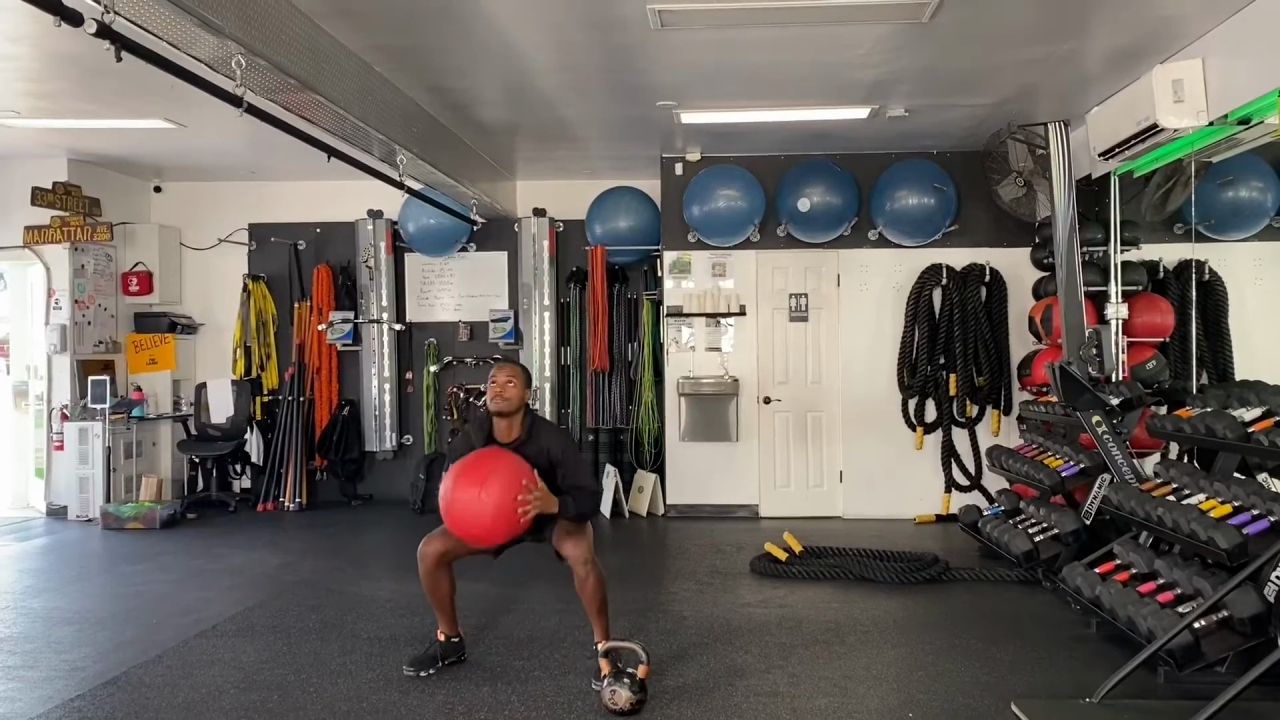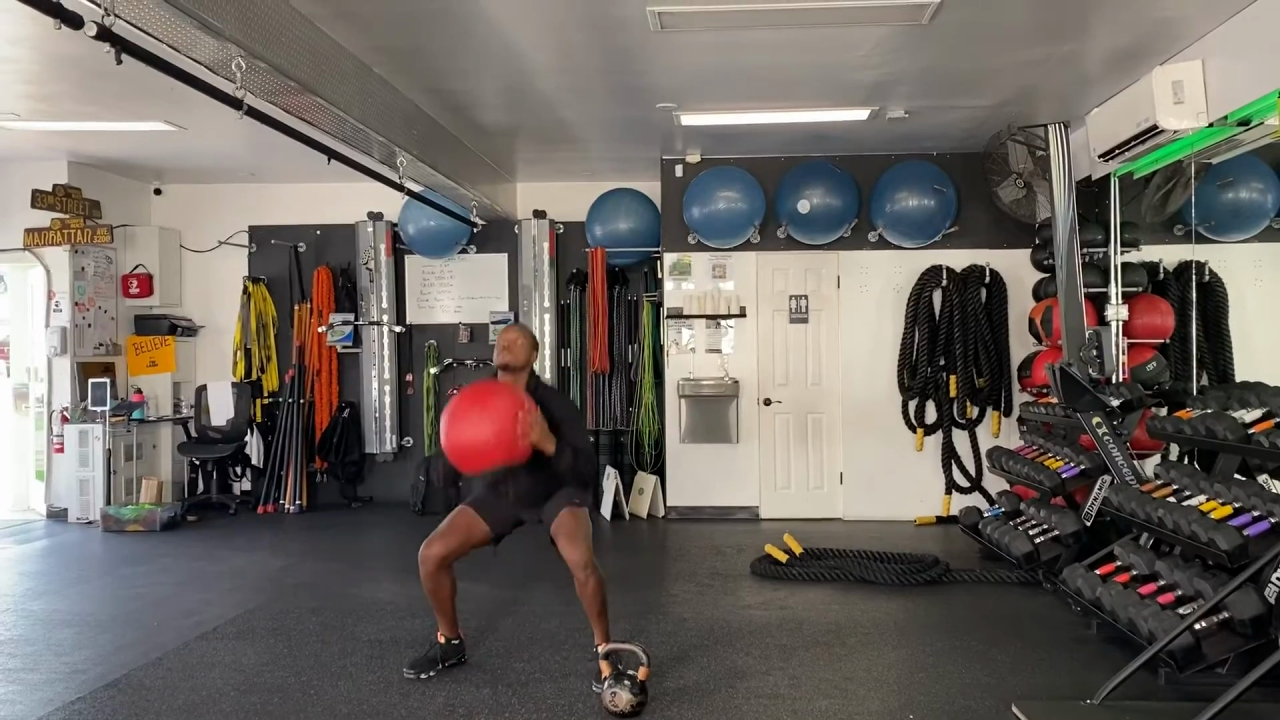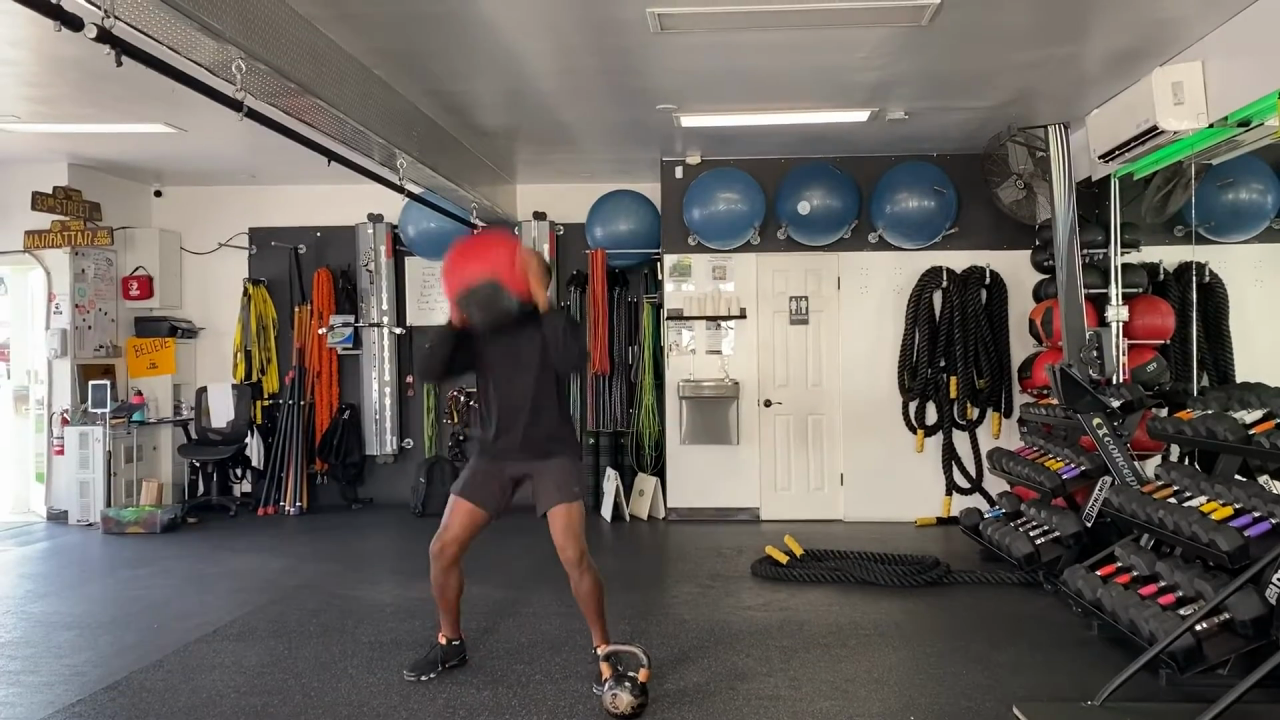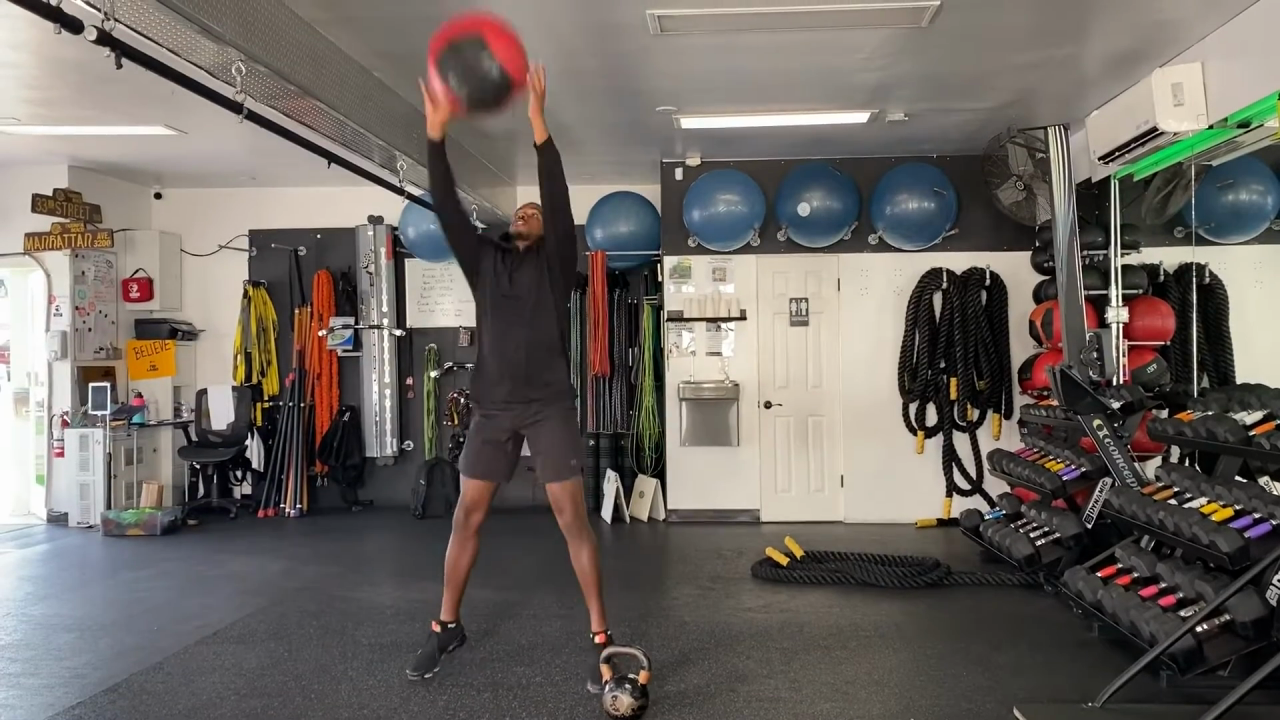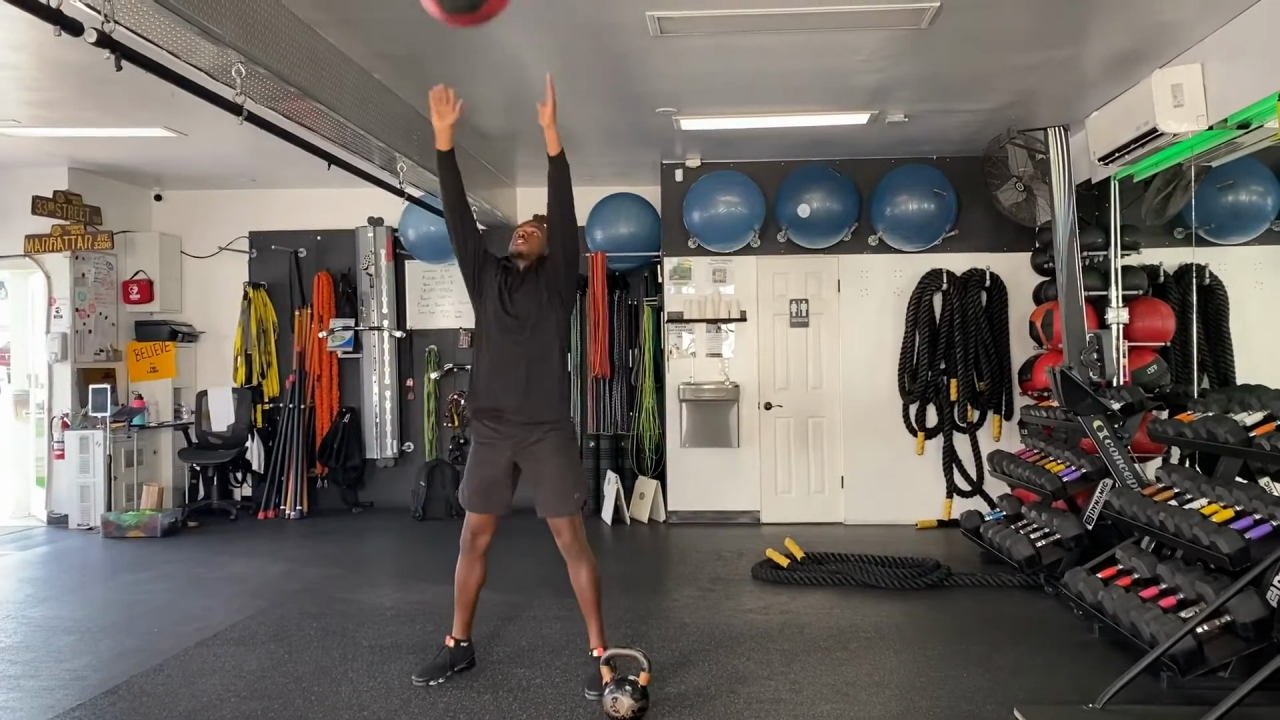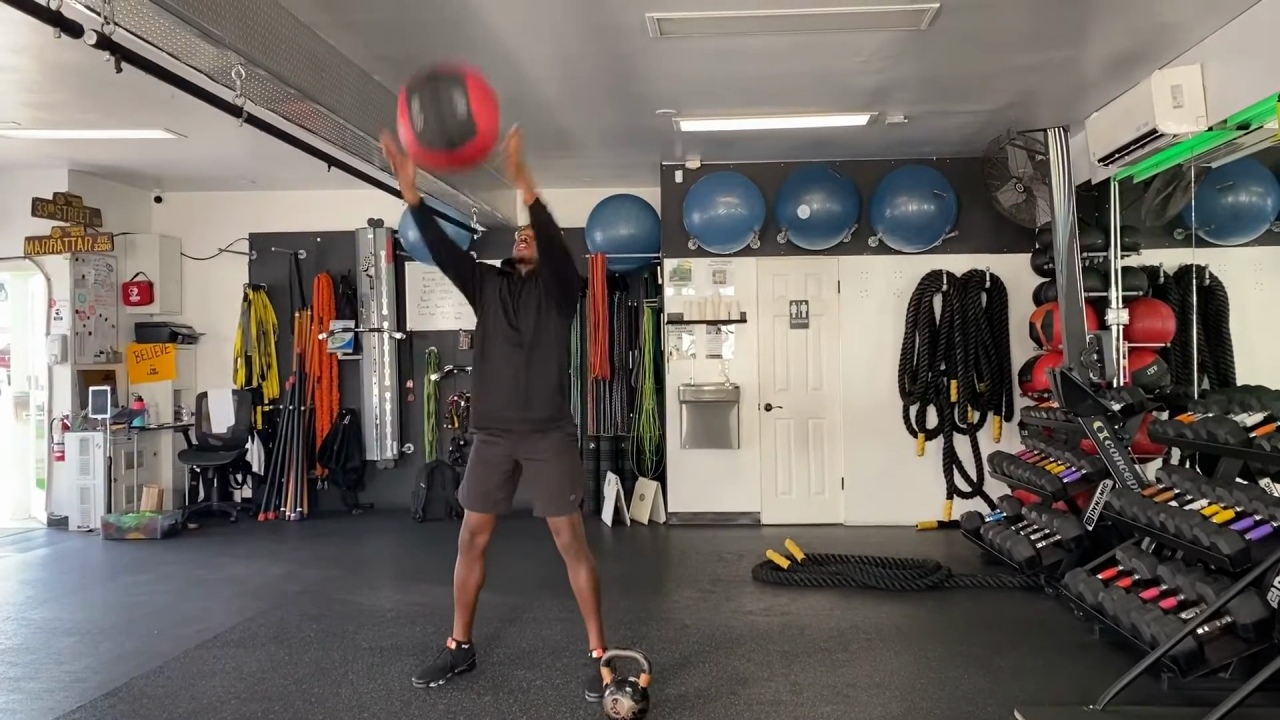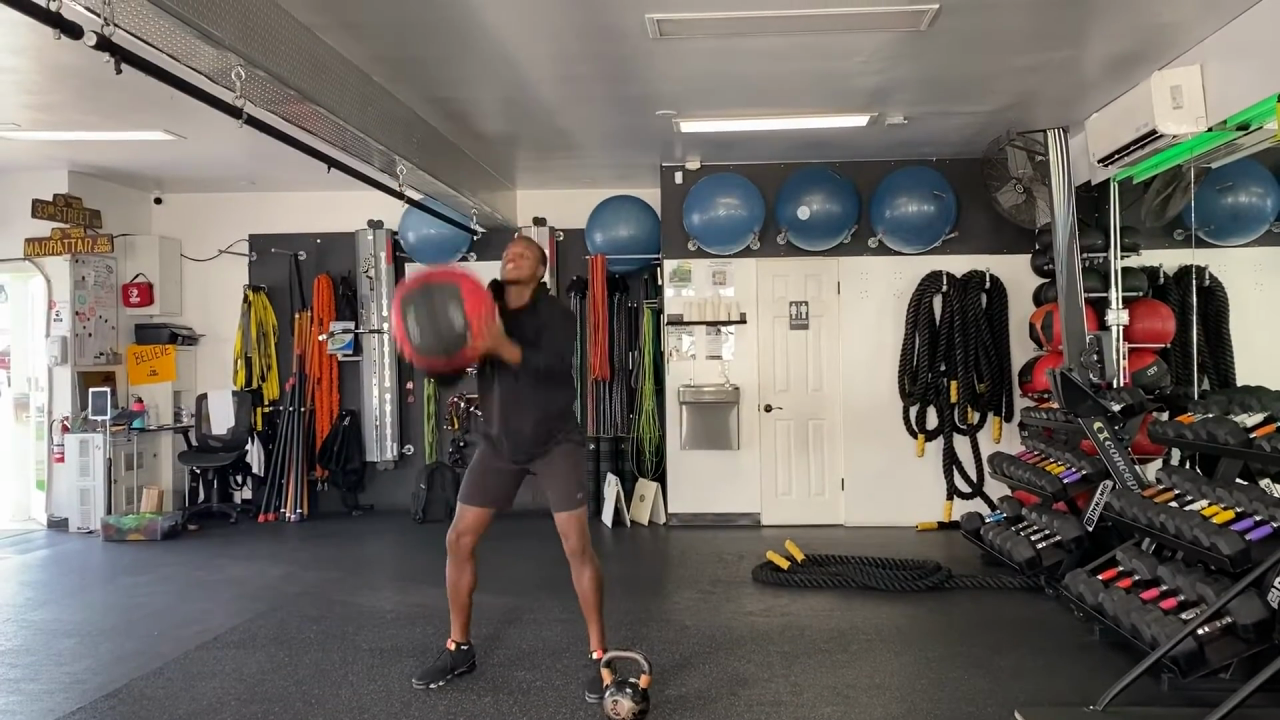
dt=0.2s
person 1, frame 1
left shoulder: (553, 440)
right shoulder: (469, 440)
left elbow: (590, 501)
left wrist: (551, 503)
left hip: (555, 513)
left knee: (581, 557)
right knee: (429, 551)
right ankle: (449, 641)
person 1, frame 2
left shoulder: (555, 405)
left elbow: (586, 474)
right elbow: (444, 471)
left wrist: (548, 445)
left hip: (555, 493)
right hip: (498, 494)
left knee: (580, 560)
right knee: (431, 554)
left ankle: (605, 650)
right ankle: (449, 642)
person 1, frame 3
left shoulder: (555, 326)
right shoulder: (482, 335)
left elbow: (573, 363)
right elbow: (429, 372)
left wrist: (544, 301)
right wrist: (454, 323)
left hip: (552, 453)
right hip: (494, 453)
left knee: (573, 556)
right knee: (443, 549)
left ankle: (603, 651)
right ankle: (449, 642)
person 1, frame 4
left shoulder: (555, 263)
right shoulder: (484, 260)
left elbow: (558, 199)
right elbow: (447, 208)
left wrist: (539, 124)
right wrist: (437, 131)
left hip: (549, 404)
right hip: (495, 405)
left knee: (572, 520)
right knee: (467, 517)
left ankle: (600, 638)
right ankle: (446, 626)
person 1, frame 5
left shoulder: (556, 283)
right shoulder: (487, 279)
left elbow: (565, 220)
right elbow: (458, 218)
left wrist: (551, 134)
right wrist: (444, 138)
left hip: (548, 430)
right hip: (492, 430)
left knee: (571, 543)
right knee: (474, 539)
left ankle: (599, 653)
right ankle: (458, 645)
person 1, frame 6
left shoulder: (562, 286)
right shoulder: (487, 283)
left elbow: (558, 251)
right elbow: (443, 251)
left wrist: (532, 197)
right wrist: (414, 193)
left hip: (549, 433)
right hip: (494, 433)
left knee: (571, 545)
right knee: (472, 542)
left ankle: (598, 656)
right ankle: (459, 647)
person 1, frame 7
left shoulder: (556, 313)
left elbow: (554, 366)
left wrist: (503, 346)
left hip: (555, 443)
right hip: (499, 443)
left knee: (577, 548)
right knee: (460, 541)
left ankle: (599, 657)
right ankle: (459, 648)
